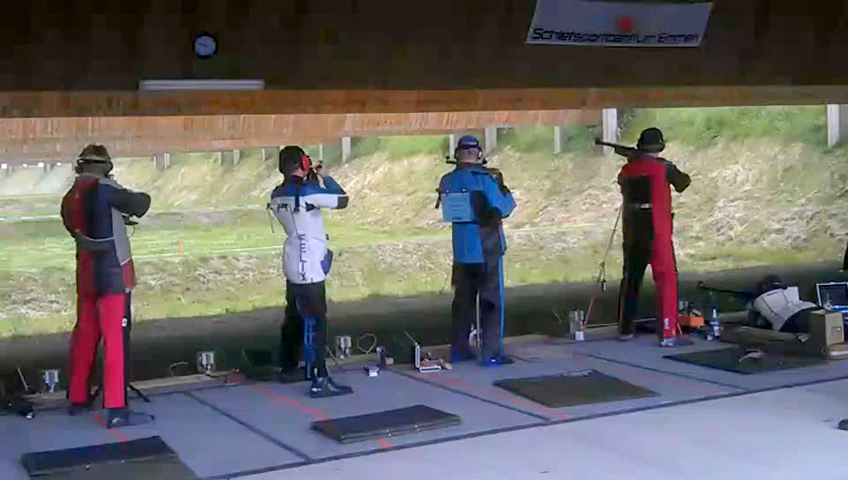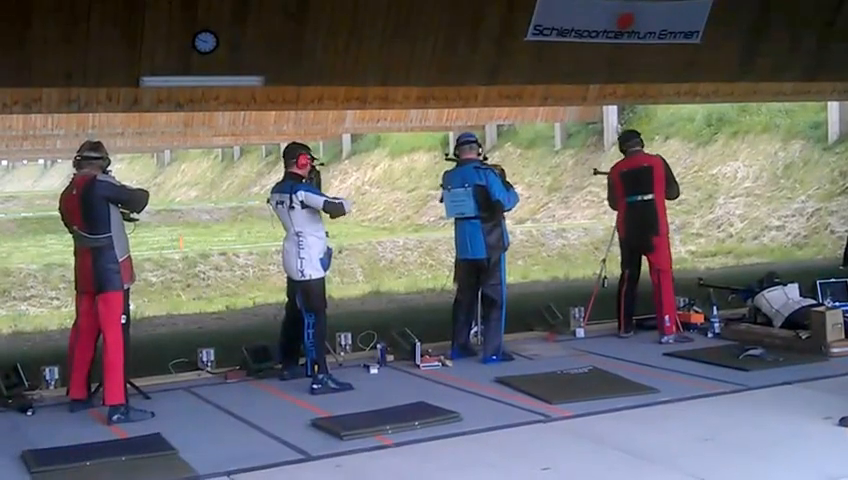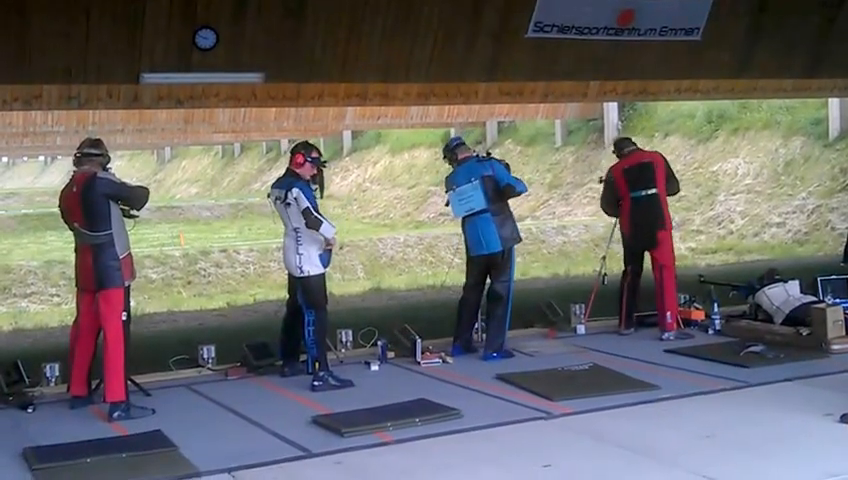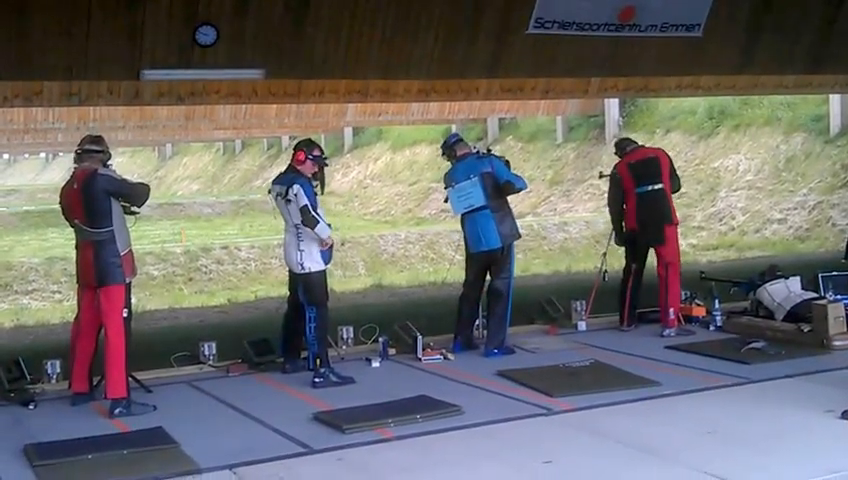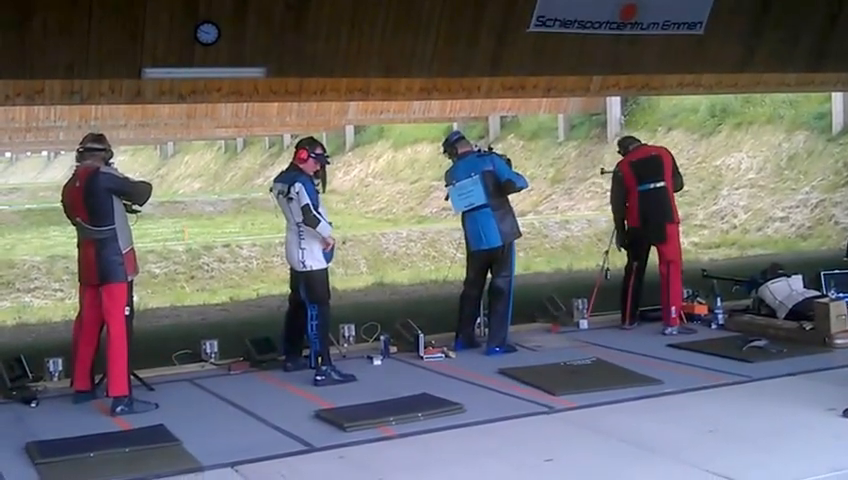
dt=1s
person 1, frame 1
left shoulder: (69, 198)
right shoulder: (102, 188)
left elbow: (78, 229)
right elbow: (141, 202)
right wrist: (128, 209)
left hip: (87, 273)
right hip: (112, 271)
left knee: (84, 335)
right knee: (115, 338)
left ankle: (78, 398)
right ankle: (117, 410)
person 1, frame 2
left shoulder: (67, 194)
right shoulder: (99, 184)
right elbow: (139, 198)
left wrist: (114, 212)
right wrist: (127, 205)
left hip: (84, 270)
right hip: (109, 268)
left knee: (83, 331)
right knee: (113, 334)
left ankle: (78, 396)
right ankle: (116, 406)
person 1, frame 3
left shoulder: (67, 192)
right shoulder: (99, 181)
right elbow: (140, 195)
left wrist: (115, 209)
right wrist: (128, 202)
left hip: (85, 266)
right hip: (110, 264)
left knee: (84, 328)
right knee: (114, 330)
left ankle: (78, 392)
right ankle: (117, 403)
person 1, frame 4
left shoulder: (67, 189)
right shoulder: (100, 177)
right elbow: (140, 192)
left wrist: (116, 206)
right wrist: (129, 198)
left hip: (86, 263)
right hip: (111, 261)
left knee: (85, 325)
right knee: (115, 326)
left ankle: (80, 389)
right ankle: (119, 399)
person 1, frame 5
left shoulder: (69, 187)
right shoulder: (102, 176)
right elbow: (142, 191)
left wrist: (118, 204)
right wrist: (130, 196)
left hip: (88, 261)
right hip: (113, 259)
left knee: (87, 323)
right knee: (118, 324)
left ankle: (82, 387)
right ankle: (121, 397)
person 2, frame 1
left shoulder: (277, 195)
right shoulder: (307, 191)
right elbow: (342, 200)
right wrist: (324, 178)
left hip: (293, 263)
right hip: (309, 265)
left knee: (294, 317)
right knee: (315, 321)
left ankle: (288, 368)
right ankle: (320, 380)
person 2, frame 2
left shoulder: (277, 191)
right shoulder: (302, 189)
right elbow: (334, 209)
right wrist: (344, 203)
left hip: (294, 259)
right hip: (308, 262)
left knee: (294, 313)
right knee: (315, 318)
left ankle: (289, 365)
right ankle: (320, 377)
person 2, frame 3
left shoulder: (278, 186)
right shoulder: (298, 186)
right elbow: (312, 218)
left wrist: (312, 182)
right wrist: (330, 235)
left hip: (294, 256)
right hip: (307, 258)
left knee: (295, 309)
right knee: (315, 314)
left ankle: (289, 362)
right ankle: (321, 374)
person 2, frame 4
left shoulder: (279, 182)
right shoulder: (300, 183)
left elbow: (296, 213)
right elbow: (309, 216)
right wrist: (326, 235)
left hip: (294, 253)
right hip: (308, 256)
left knee: (296, 306)
right knee: (316, 311)
left ankle: (290, 359)
right ankle: (321, 371)
person 2, frame 5
left shoulder: (280, 180)
right shoulder: (301, 181)
right elbow: (310, 215)
right wrist: (328, 234)
left hip: (296, 251)
right hip: (310, 254)
left knee: (298, 304)
right knee: (318, 309)
left ankle: (292, 357)
right ankle: (323, 369)
person 3, frame 1
left shoulder: (447, 181)
right shoulder: (484, 177)
right elbow: (502, 209)
right wrist: (505, 191)
left hip: (461, 249)
right hip: (487, 248)
left knee: (463, 298)
right knee: (492, 300)
left ankle: (459, 349)
right ankle: (492, 353)
person 3, frame 2
left shoulder: (448, 177)
right shoulder: (486, 172)
right elbow: (505, 203)
right wrist: (508, 186)
left hip: (464, 246)
right hip: (490, 244)
left knee: (465, 294)
right knee: (494, 296)
left ankle: (460, 346)
right ankle: (493, 351)
person 3, frame 3
left shoulder: (451, 180)
right shoulder: (489, 165)
right elbow: (514, 189)
right wrist: (510, 178)
left hip: (475, 243)
right hip: (500, 238)
left knee: (472, 291)
right knee: (500, 291)
left ankle: (461, 343)
right ankle: (494, 348)
person 3, frame 4
left shoulder: (451, 177)
right shoulder: (488, 161)
right elbow: (515, 185)
right wrist: (501, 185)
left hip: (474, 241)
right hip: (499, 235)
left knee: (471, 288)
right knee: (500, 288)
left ankle: (462, 340)
right ankle: (495, 345)
person 3, frame 5
left shoulder: (451, 174)
right shoulder: (489, 160)
right elbow: (516, 183)
right wrist: (504, 174)
left hip: (475, 239)
right hip: (500, 234)
left knee: (472, 286)
right knee: (501, 286)
left ankle: (463, 337)
right ankle: (496, 342)
person 4, frame 1
left shoulder: (626, 170)
right shoulder: (663, 168)
right elbow: (683, 182)
left hip: (632, 235)
right hip: (657, 235)
left knee: (630, 280)
right knee: (666, 281)
left ankle: (625, 330)
right ankle: (668, 334)
person 4, frame 2
left shoulder: (616, 170)
right shoulder: (657, 162)
left elbow: (614, 203)
right elbow: (673, 192)
left hip: (628, 231)
right hip: (654, 229)
left knee: (628, 276)
right knee: (662, 277)
left ankle: (625, 327)
right ankle: (667, 331)
person 4, frame 3
left shoulder: (614, 171)
right shoulder: (657, 158)
left elbow: (607, 205)
right elbow: (674, 188)
left hip: (632, 229)
right hip: (658, 225)
left knee: (631, 273)
right knee: (664, 273)
left ankle: (626, 324)
right ankle: (668, 327)
person 4, frame 4
left shoulder: (619, 168)
right shoulder: (661, 155)
left elbow: (615, 205)
right elbow: (675, 185)
left wrist: (618, 232)
left hip: (636, 226)
right hip: (664, 221)
left knee: (632, 271)
right knee: (669, 270)
left ankle: (626, 321)
right ankle: (669, 323)
person 4, frame 5
left shoulder: (622, 166)
right shoulder: (663, 153)
left elbow: (617, 203)
right elbow: (678, 184)
left wrist: (620, 232)
left hip: (638, 224)
right hip: (666, 220)
left knee: (634, 270)
right knee: (670, 268)
left ankle: (628, 319)
right ankle: (671, 322)
